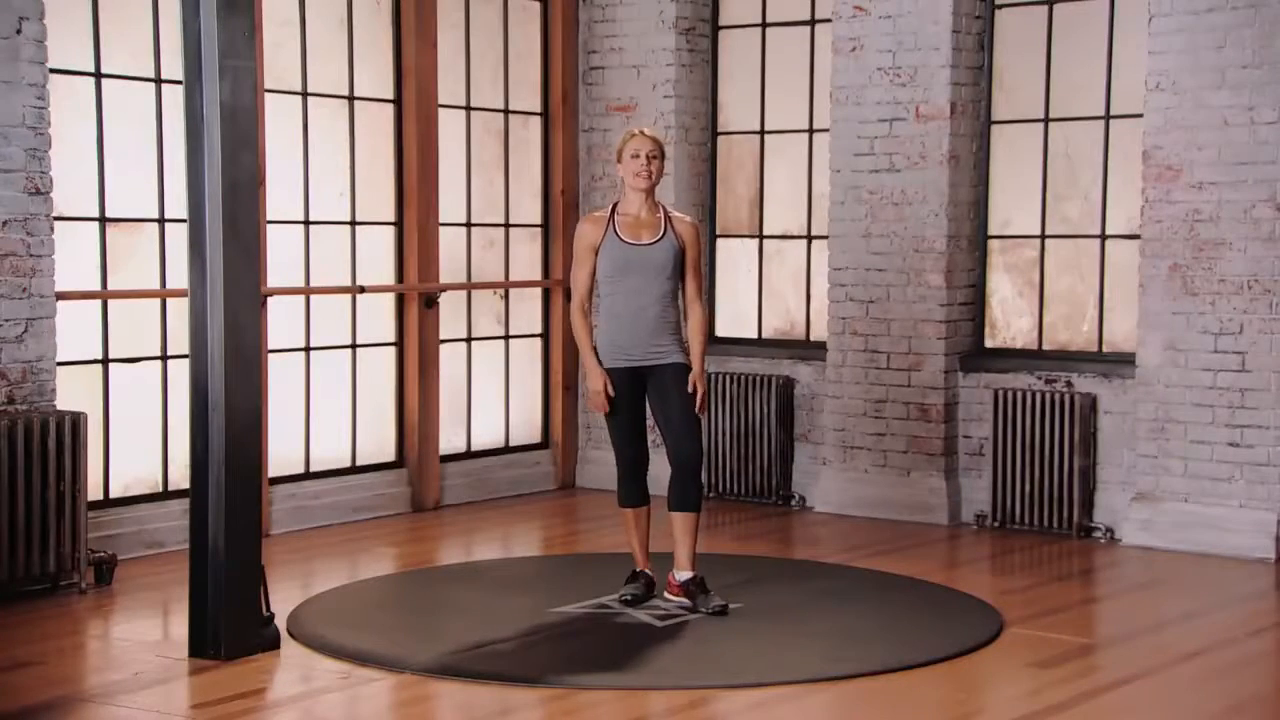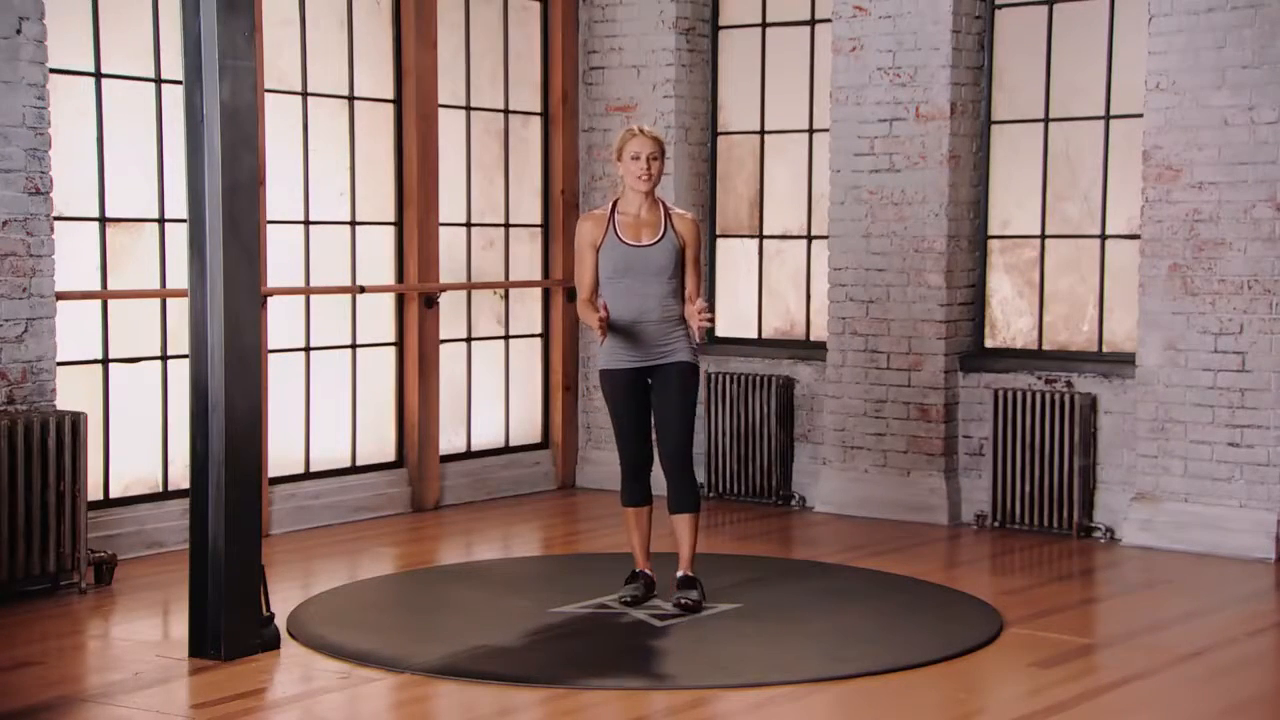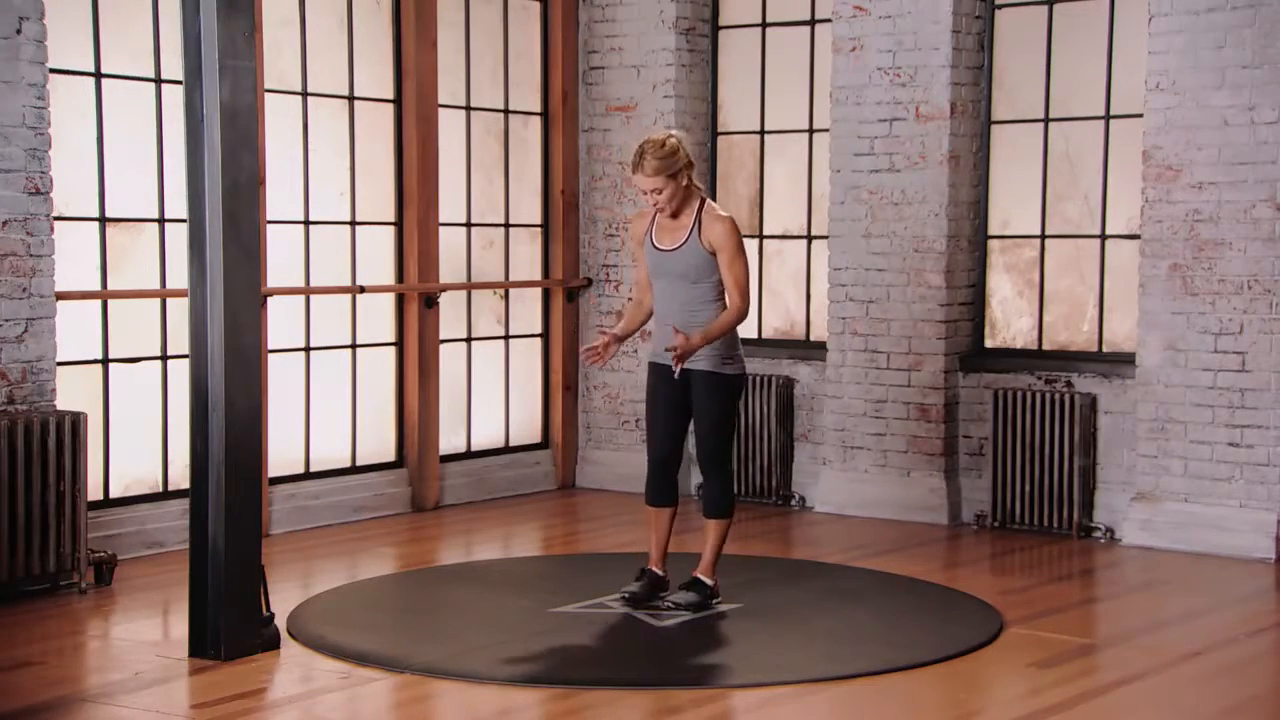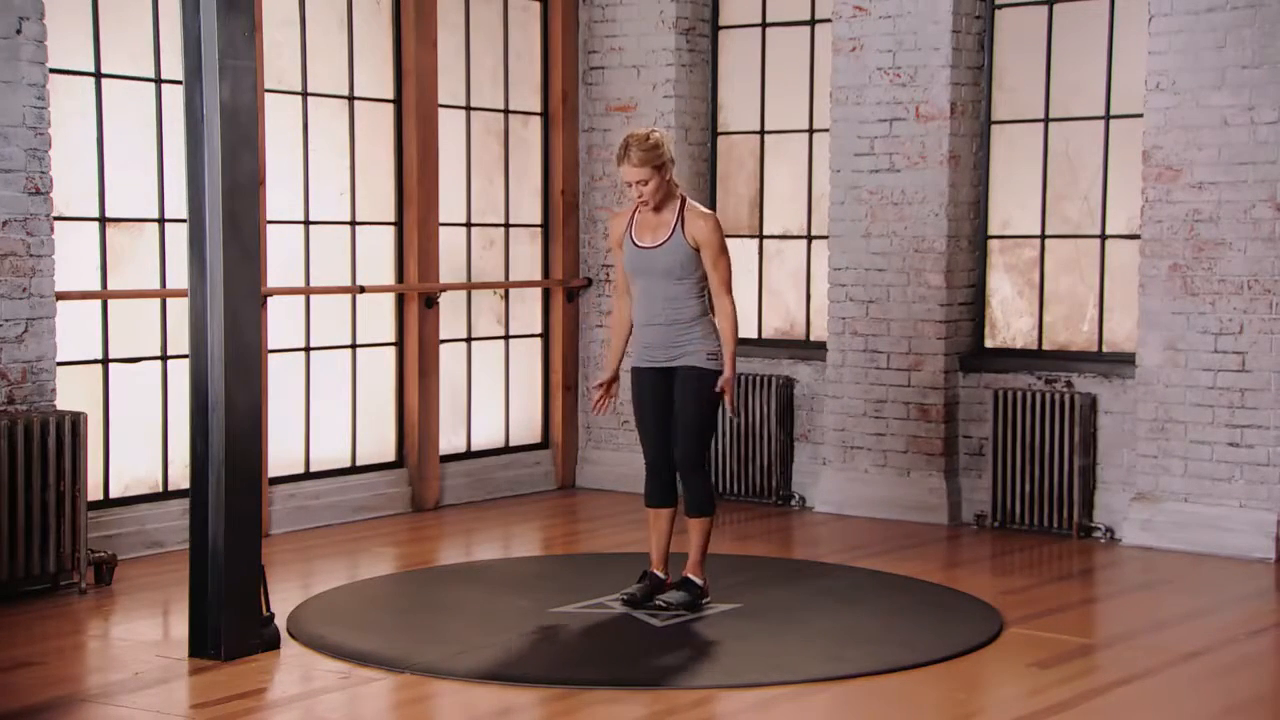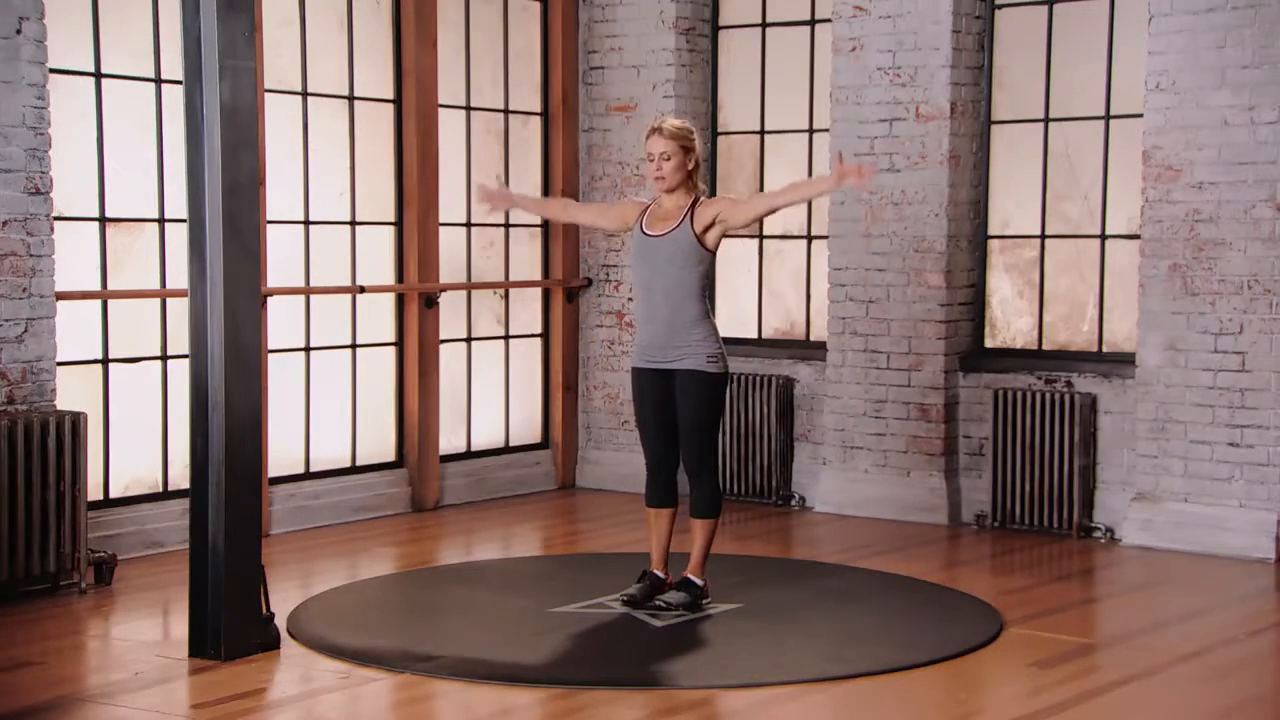
dt=1s
person 1, frame 1
left shoulder: (683, 228)
right shoulder: (593, 227)
left elbow: (694, 304)
right elbow: (579, 305)
left wrist: (698, 367)
right wrist: (591, 366)
left hip: (669, 360)
right hip: (615, 363)
left knee: (687, 456)
right knee: (631, 464)
left ankle: (684, 576)
right ankle: (641, 570)
person 1, frame 2
left shoulder: (683, 225)
right shoulder: (593, 225)
left elbow: (691, 296)
right elbow: (584, 298)
left wrist: (696, 314)
right wrist: (597, 319)
left hip: (674, 356)
right hip: (621, 360)
left knee: (677, 459)
right knee: (634, 463)
left ankle: (686, 573)
right ankle: (642, 570)
person 1, frame 3
left shoulder: (718, 226)
right shoulder: (642, 227)
left elbow: (739, 304)
left wrist: (698, 341)
right wrist: (617, 335)
left hip: (716, 364)
right hip: (665, 362)
left knee: (713, 466)
right knee: (660, 462)
left ankle: (706, 578)
right ankle: (655, 569)
person 1, frame 4
left shoulder: (700, 222)
right shoulder: (621, 226)
left elbow: (723, 299)
right elbow: (624, 301)
left wrist: (728, 367)
right wrist: (611, 368)
left hip: (696, 360)
right hip: (647, 362)
left knee: (690, 463)
right knee: (657, 465)
left ankle: (694, 576)
right ankle: (656, 571)
person 1, frame 5
left shoulder: (709, 213)
right shoulder: (635, 213)
left elbow: (769, 201)
right elbow: (570, 210)
left wrist: (831, 182)
right wrist: (511, 199)
left hip: (696, 361)
right hip: (648, 361)
left knee: (698, 465)
right knee: (658, 465)
left ankle: (695, 577)
right ankle: (656, 571)
